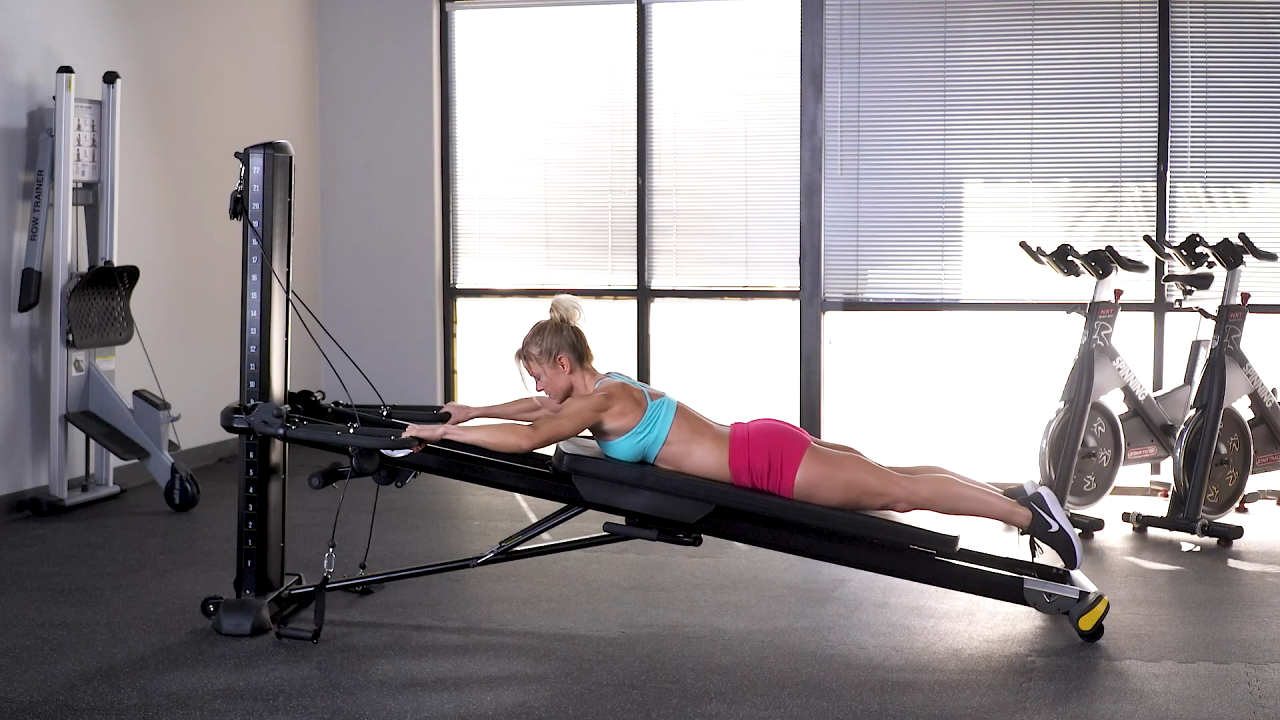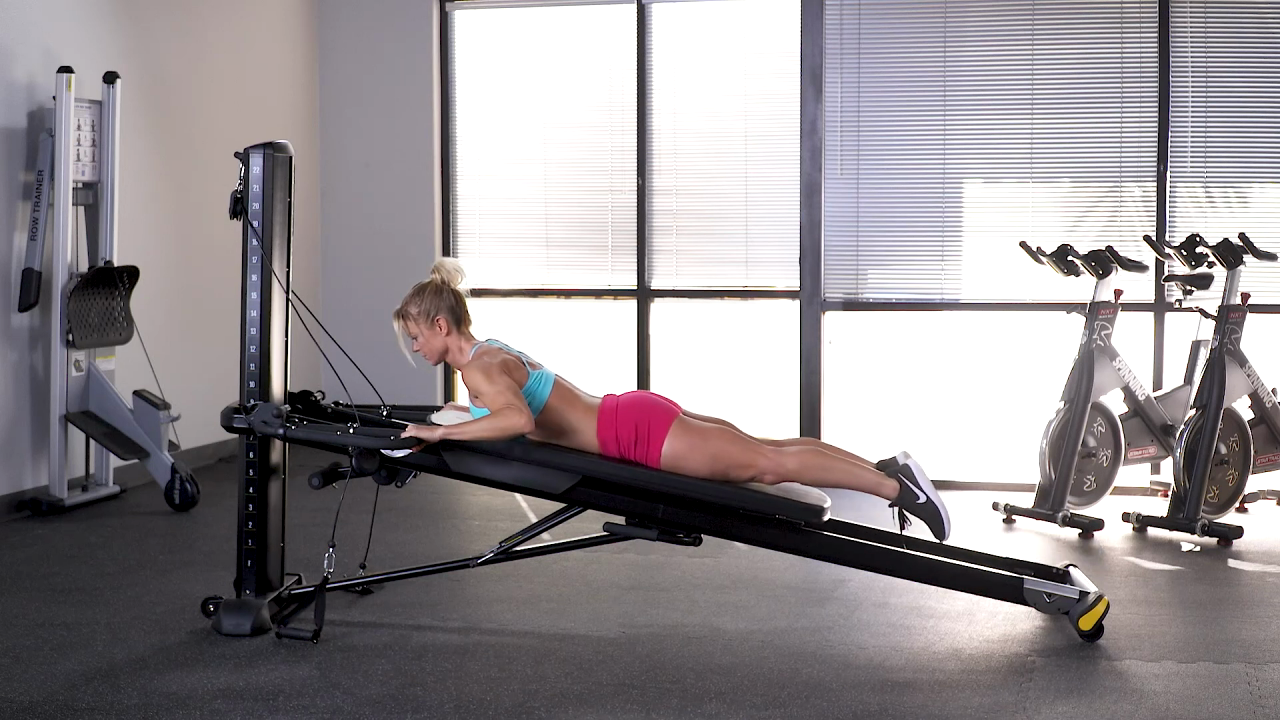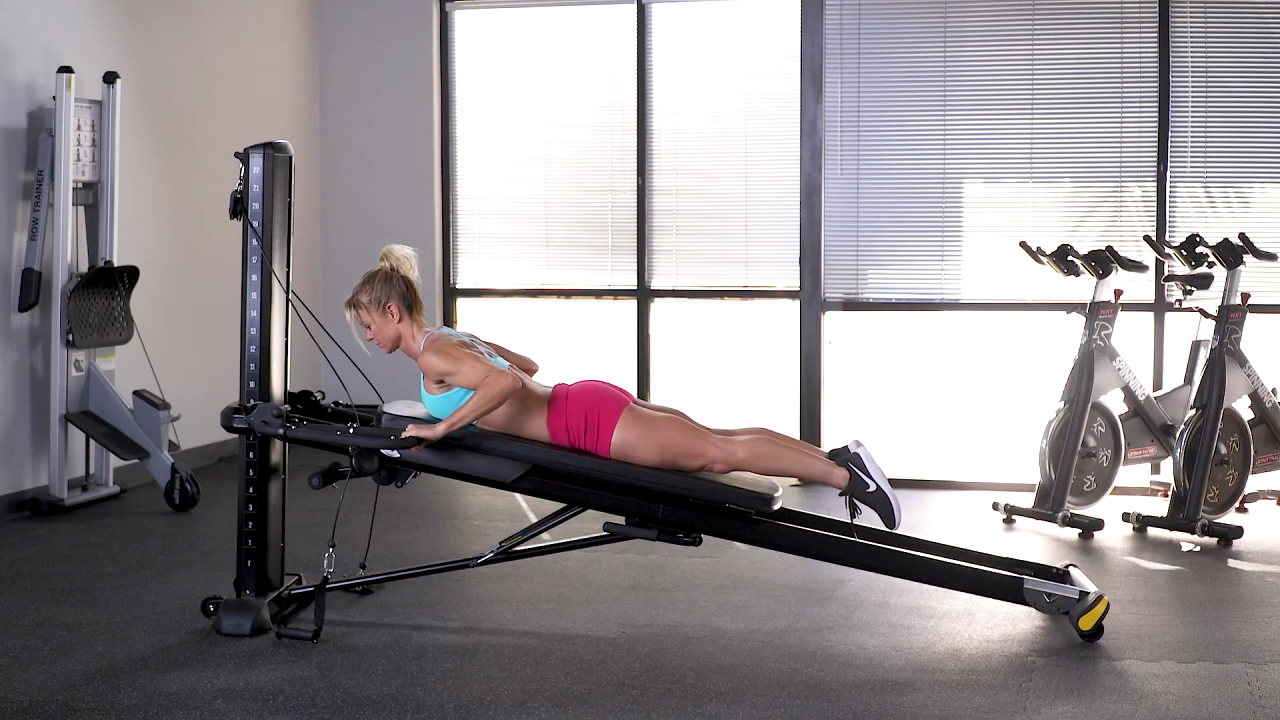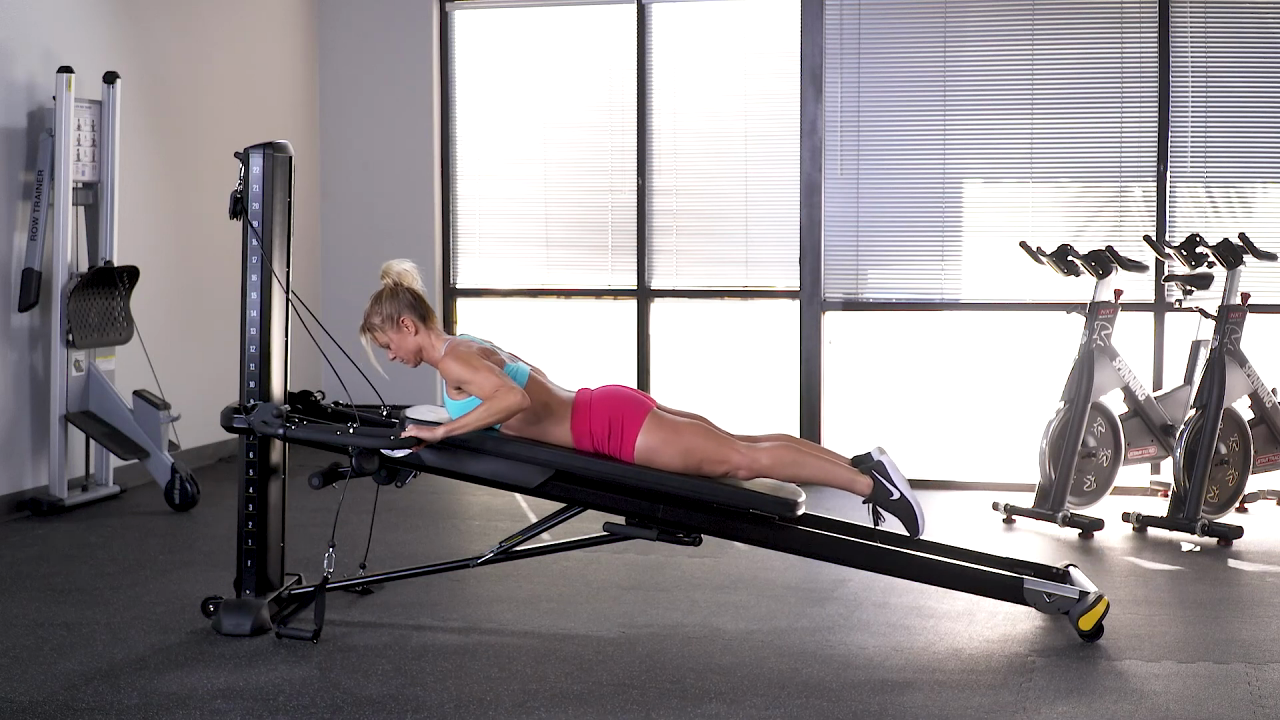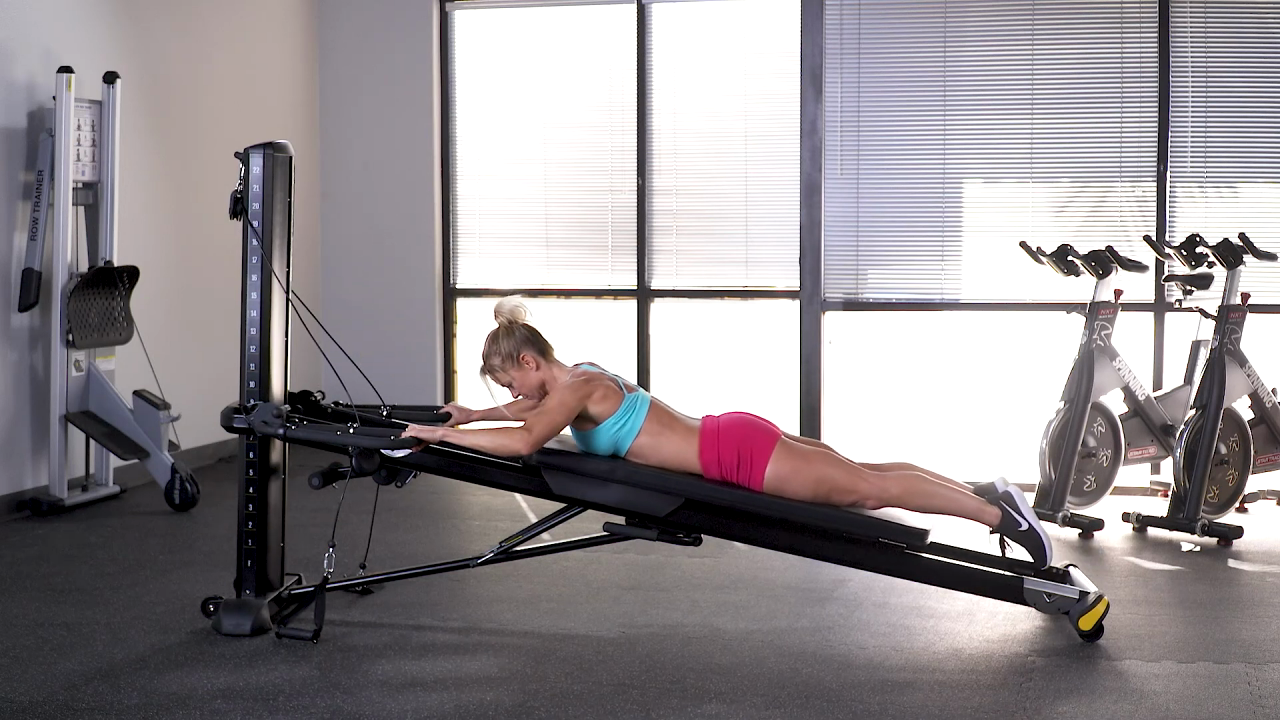
dt=1s
person 1, frame 1
left shoulder: (603, 401)
right shoulder: (601, 388)
left elbow: (525, 438)
right elbow: (546, 409)
left wrist: (443, 433)
right wrist: (477, 410)
left hip: (767, 460)
right hip: (763, 450)
left knee: (896, 492)
right knee: (893, 479)
left ankle: (1026, 513)
right ankle: (1017, 499)
person 1, frame 2
left shoulder: (478, 366)
right shoulder: (492, 351)
left elbow: (521, 421)
left wrist: (443, 431)
right wrist: (477, 409)
left hip: (635, 431)
right hip: (636, 417)
left knee: (767, 465)
right knee: (766, 450)
left ankle: (896, 486)
right ankle: (888, 470)
person 1, frame 3
left shoulder: (432, 353)
right shoulder: (450, 338)
left elbow: (505, 382)
left wrist: (441, 427)
right wrist: (458, 398)
left hip: (586, 422)
right hip: (587, 405)
left knee: (717, 455)
right knee: (719, 438)
left ankle: (846, 475)
right ankle: (838, 459)
person 1, frame 4
left shoulder: (452, 358)
right shoulder: (468, 345)
left elbow: (516, 399)
left wrist: (444, 430)
right wrist: (461, 408)
left hip: (611, 427)
right hip: (613, 411)
left knee: (741, 461)
right knee: (743, 445)
left ankle: (869, 484)
right ankle: (860, 465)
person 1, frame 5
left shoulder: (575, 387)
right shoulder: (578, 376)
left elbow: (525, 442)
right elbow: (536, 408)
left wrist: (443, 434)
right wrist: (473, 413)
left hip: (735, 452)
right hip: (737, 437)
left knee: (867, 490)
right knee: (866, 475)
left ankle: (996, 514)
right ankle: (987, 495)
